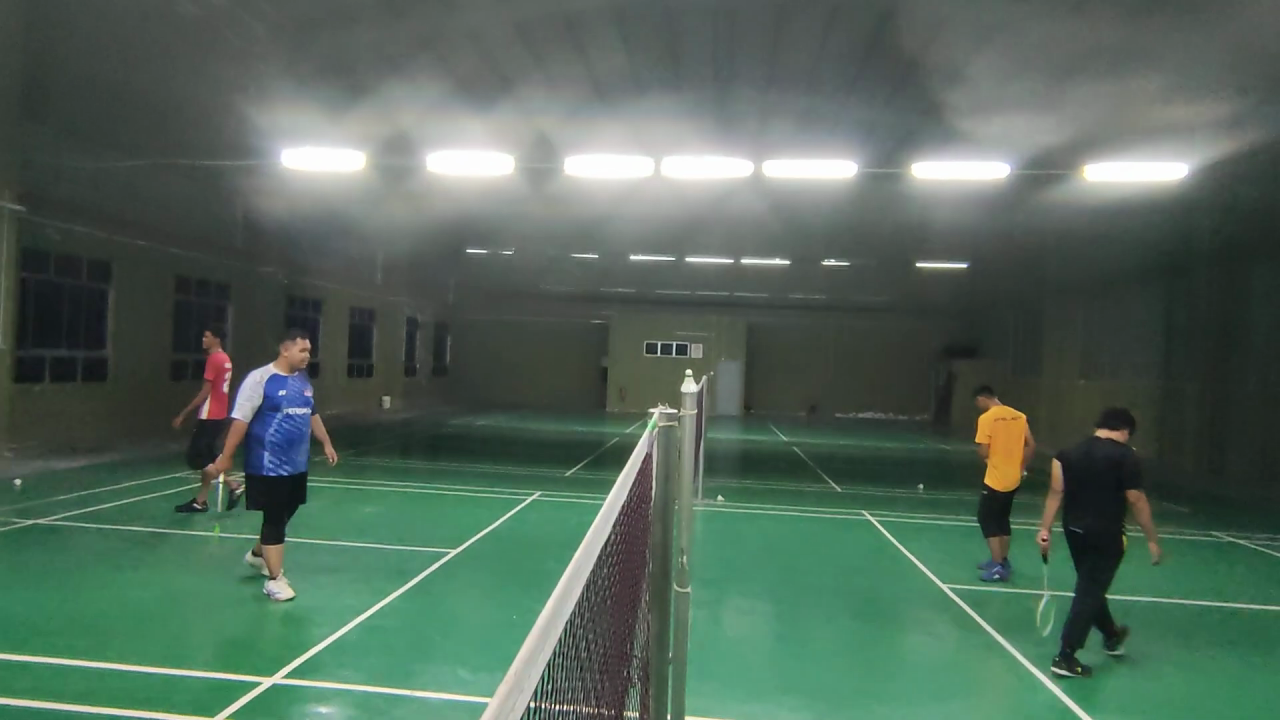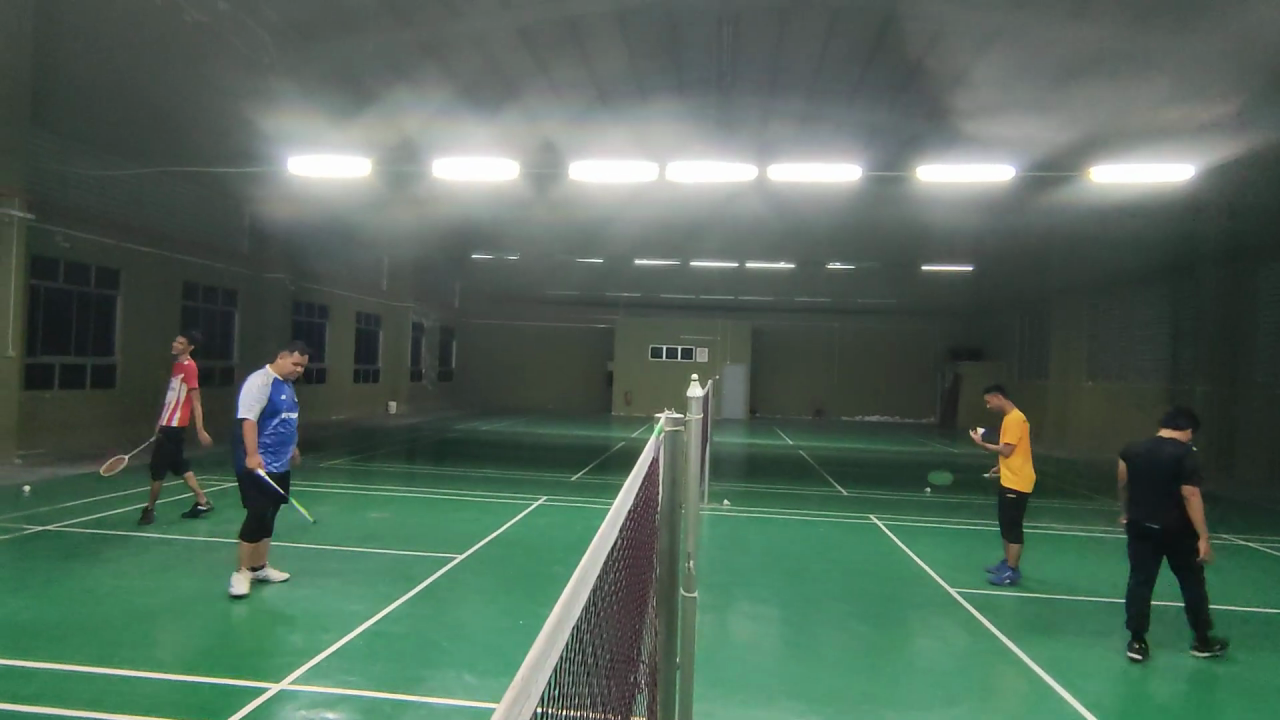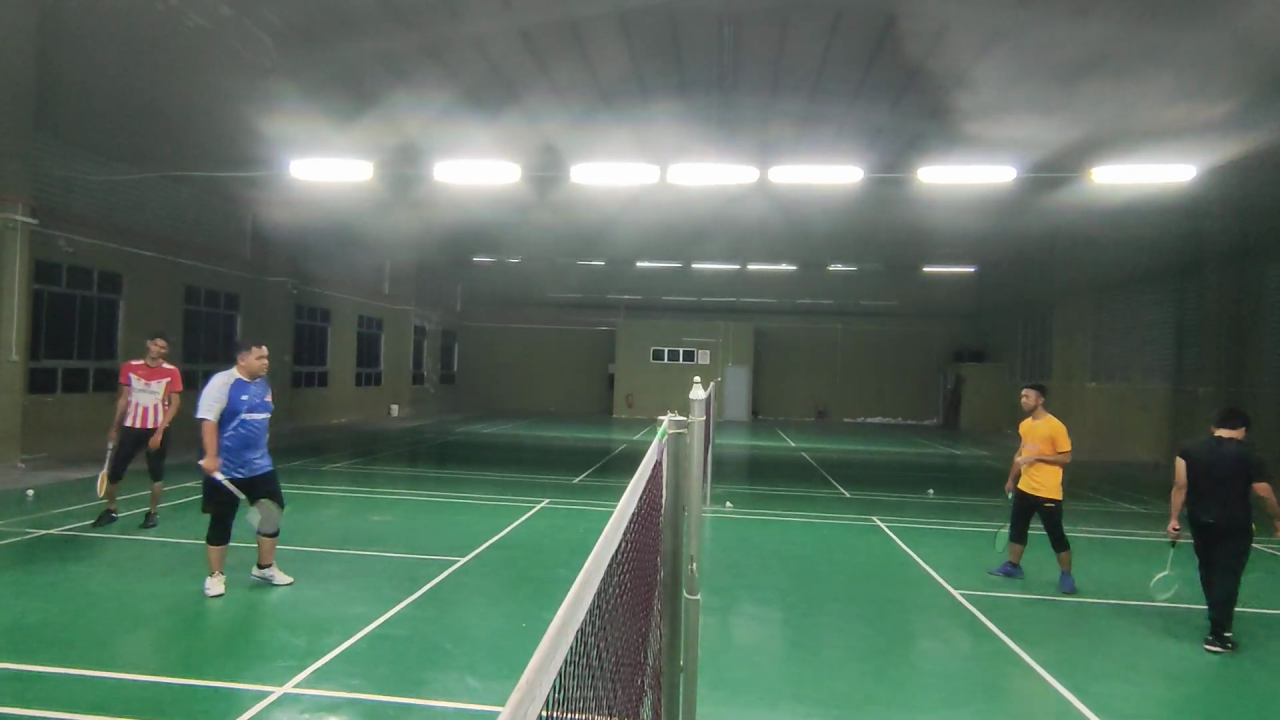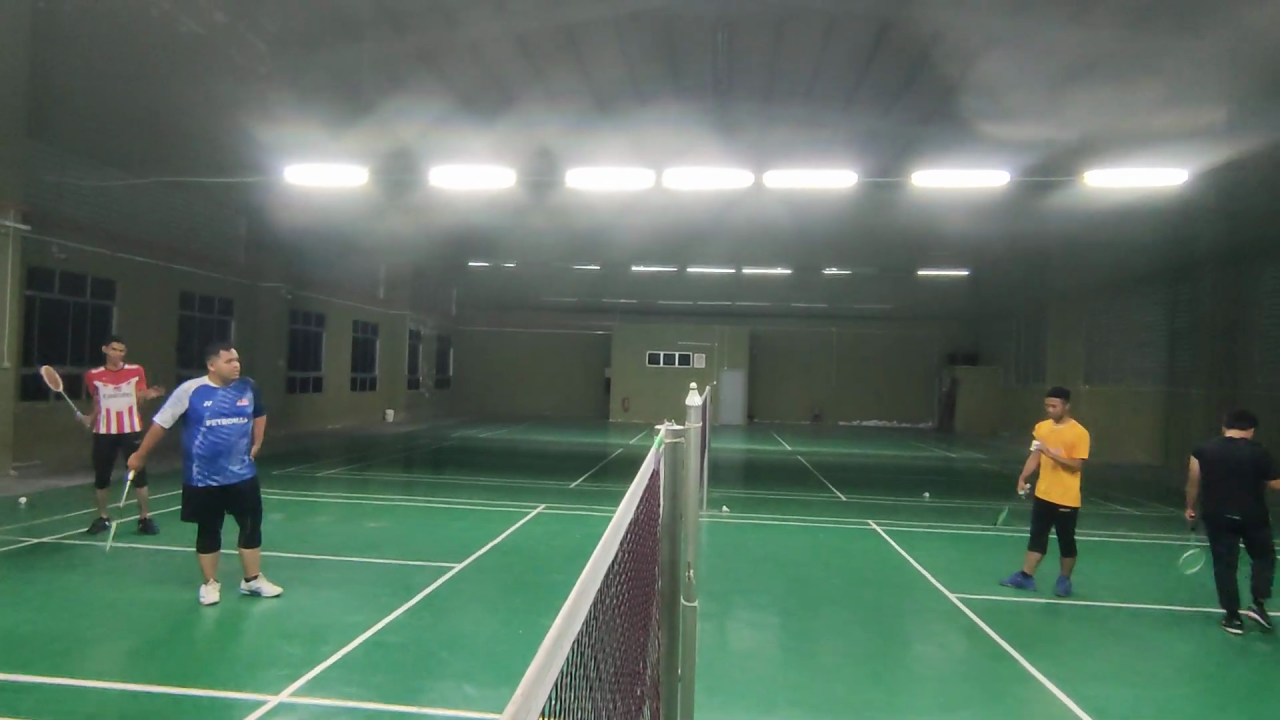
dt=0.5s
person 1, frame 1
left shoulder: (303, 379)
right shoulder: (260, 379)
left elbow: (311, 415)
right elbow: (241, 419)
left wrist: (326, 444)
right wrist: (226, 456)
left hip: (297, 464)
right hip: (268, 466)
left knee: (284, 514)
right knee: (274, 519)
left ankle: (258, 553)
right ankle: (275, 579)
person 1, frame 2
left shoulder: (286, 384)
right shoulder: (260, 381)
right elbow: (248, 419)
left wrist: (292, 447)
right wrist: (252, 454)
left hip: (279, 465)
right hip: (258, 466)
left knee: (268, 516)
right knee: (258, 516)
left ankle: (258, 567)
right ankle: (241, 571)
person 1, frame 3
left shoulder: (262, 384)
right shoulder: (222, 382)
right elbow: (207, 420)
right wrist: (210, 455)
left hip: (260, 465)
right hip: (226, 468)
right knee: (221, 521)
left ankle: (265, 567)
right ankle: (215, 575)
person 1, frame 4
left shoulder: (247, 387)
right shoulder: (190, 391)
left elbow: (259, 416)
right elbow: (161, 423)
left wrist: (257, 444)
right wrist: (140, 455)
left hip: (242, 474)
right hip: (204, 477)
left knee: (251, 524)
right knee: (208, 530)
left ankle: (253, 579)
right ankle: (210, 583)
person 2, frame 1
left shoulder: (1069, 453)
right shoulder: (1125, 456)
left elbow: (1056, 492)
right elbow: (1136, 500)
left wrist: (1045, 528)
right wrist: (1152, 540)
left hip: (1075, 530)
right hip: (1106, 535)
left knee: (1091, 585)
right knee: (1089, 593)
left ankle: (1111, 636)
right ankle: (1065, 657)
person 2, frame 2
left shoulder: (1133, 450)
right shoulder: (1185, 455)
left elbow: (1123, 486)
right elbow: (1191, 497)
left wrist: (1127, 513)
right wrist: (1203, 538)
left hip: (1140, 527)
right hip: (1177, 530)
left knee: (1140, 582)
right knee: (1193, 582)
left ankle: (1137, 642)
right ankle: (1202, 640)
person 2, frame 3
left shoulder: (1190, 450)
right shoulder: (1247, 454)
left elbow: (1180, 487)
left wrist: (1174, 519)
left hip: (1200, 522)
right hip: (1234, 525)
left knee: (1208, 568)
right knee: (1227, 577)
left ankle: (1218, 621)
right ankle: (1216, 635)
person 2, frame 4
left shoulder: (1204, 450)
right shoulder: (1259, 452)
left elbow: (1194, 482)
left wrist: (1191, 508)
left hip: (1217, 517)
right hip: (1253, 517)
left knee: (1224, 566)
left ankle: (1233, 617)
right ankle: (1258, 605)
person 3, frame 1
left shoulder: (986, 418)
right shoulder: (1019, 416)
left elbow: (983, 452)
right elbow: (1030, 445)
left wrist: (988, 454)
right wrist: (1022, 467)
left hip: (996, 479)
right hip: (1013, 478)
left knee: (986, 519)
right knee: (1002, 520)
left ankle: (999, 567)
right ankle: (1002, 561)
person 3, frame 2
left shoulder: (1014, 419)
right shoulder: (1013, 418)
left elbow: (1006, 450)
left wrist: (982, 443)
right wrist: (999, 468)
left hip: (1018, 483)
right hip: (1009, 481)
left knee: (1012, 525)
right knee: (1006, 523)
left ankle: (1012, 571)
right ankle: (1009, 563)
person 3, frame 3
left shoulder: (1055, 426)
right shoulder: (1024, 425)
left elbow: (1066, 458)
left wrist: (1037, 457)
right wrist: (1011, 479)
left hip: (1048, 492)
right hip: (1024, 488)
left knee: (1056, 534)
right knee: (1017, 527)
left ankle: (1066, 575)
right ankle: (1013, 566)
person 3, frame 4
left shoulder: (1079, 433)
right shoulder: (1041, 428)
left elbow: (1076, 465)
right elbow: (1035, 456)
left wrist: (1050, 453)
right wrist: (1023, 479)
left hip: (1067, 499)
right hip: (1043, 495)
left knee: (1066, 540)
right knee: (1037, 536)
left ankle: (1064, 580)
right ankle: (1025, 577)
person 4, frame 1
left shoulder: (214, 359)
right shoulder: (224, 359)
left elbow: (205, 393)
left wrist: (183, 414)
left hip: (209, 417)
right hip: (219, 416)
left knee: (196, 458)
right knee: (206, 457)
left ankle: (233, 487)
right ankle: (201, 501)
person 4, frame 2
left shoulder: (189, 367)
right shoulder: (178, 365)
left elbow: (195, 400)
left wrist: (200, 429)
right wrist: (160, 422)
left hip: (173, 425)
right hip: (167, 423)
left knee: (158, 467)
right knee: (178, 465)
left ankle: (149, 508)
right ankle: (202, 502)
person 4, frame 3
left shoulder: (171, 372)
right shoulder: (129, 367)
left elbow: (174, 403)
right elbow: (123, 399)
left wrist: (160, 430)
right wrist: (114, 427)
left hip: (155, 429)
right hip: (130, 427)
left knee: (156, 473)
right knee: (115, 469)
left ankle: (152, 512)
right ankle: (111, 510)
person 4, frame 4
left shoulder: (136, 371)
right shoulder: (93, 376)
left elbow: (140, 399)
right elbow: (98, 403)
left wrist: (149, 395)
right wrist: (90, 417)
left hip: (131, 431)
right hip: (104, 433)
left knee: (139, 475)
right knee: (101, 477)
left ankle: (144, 519)
right ankle: (103, 518)
